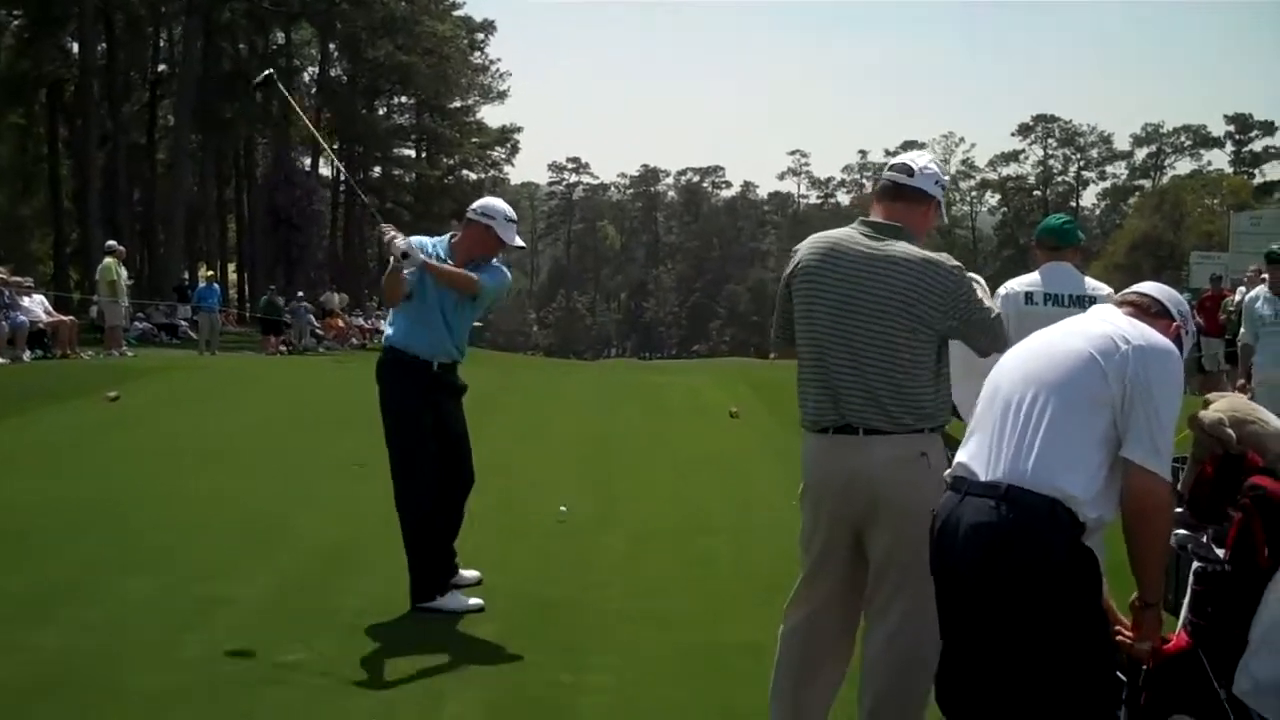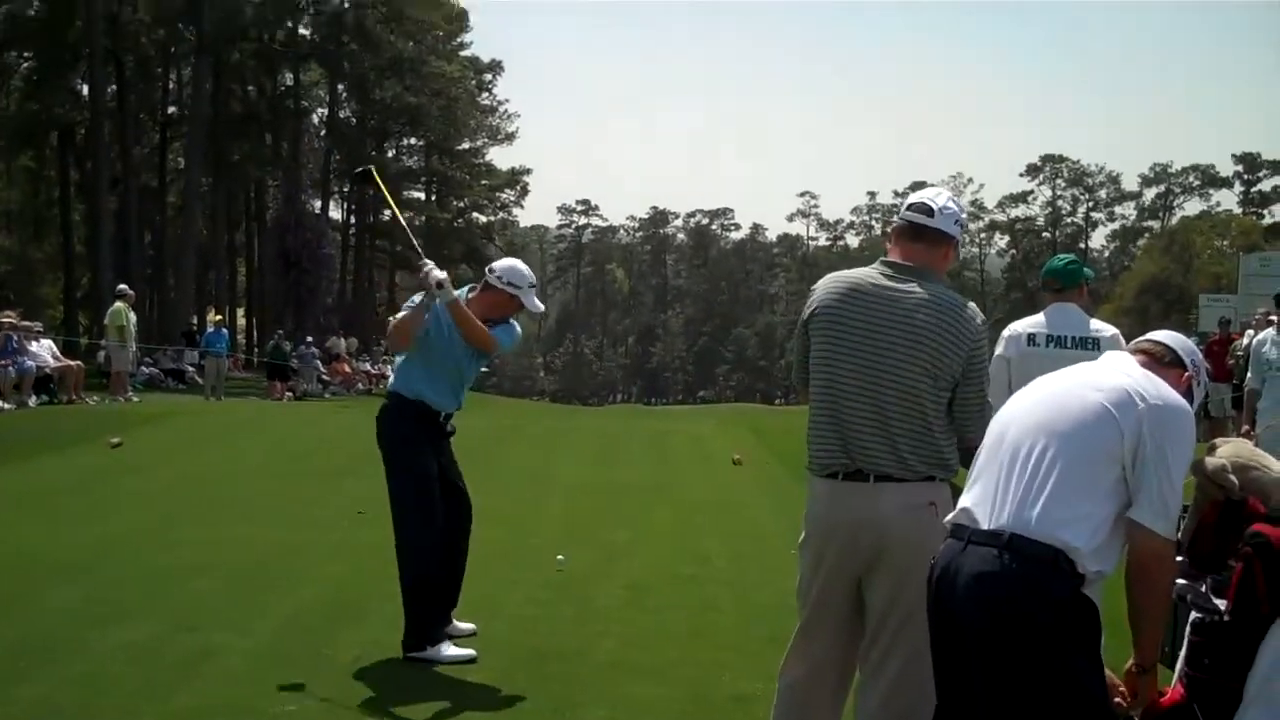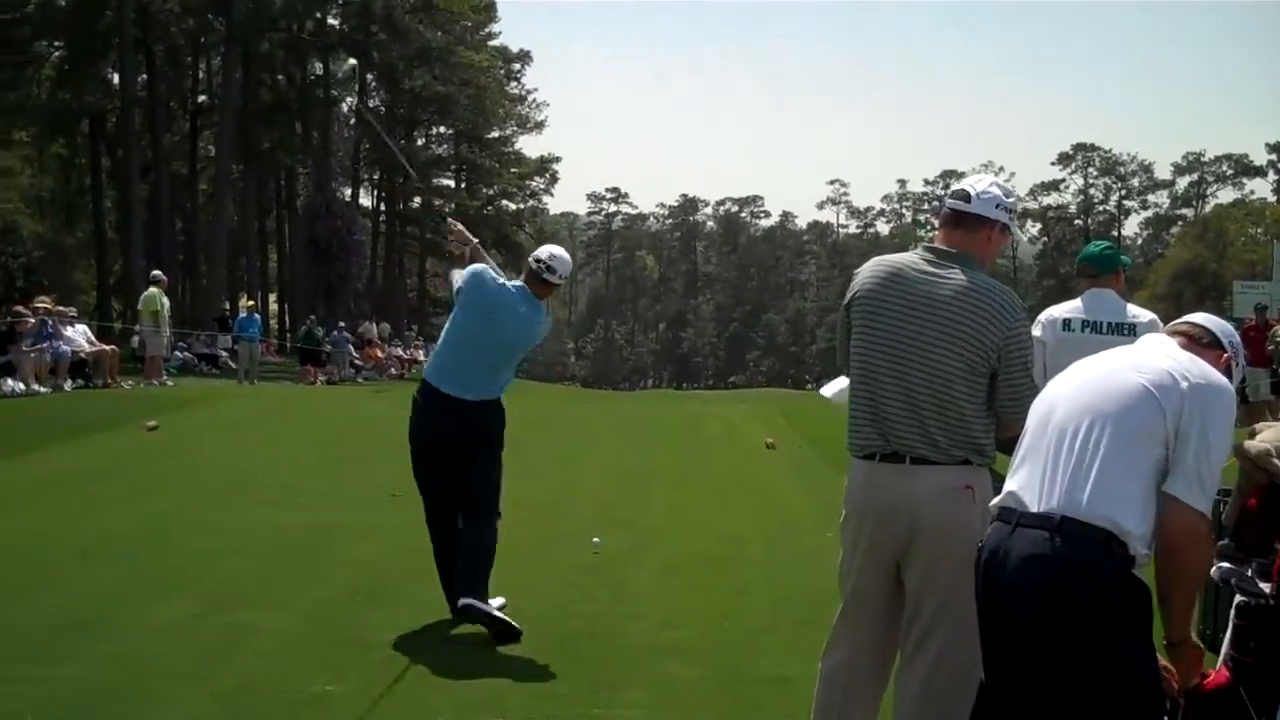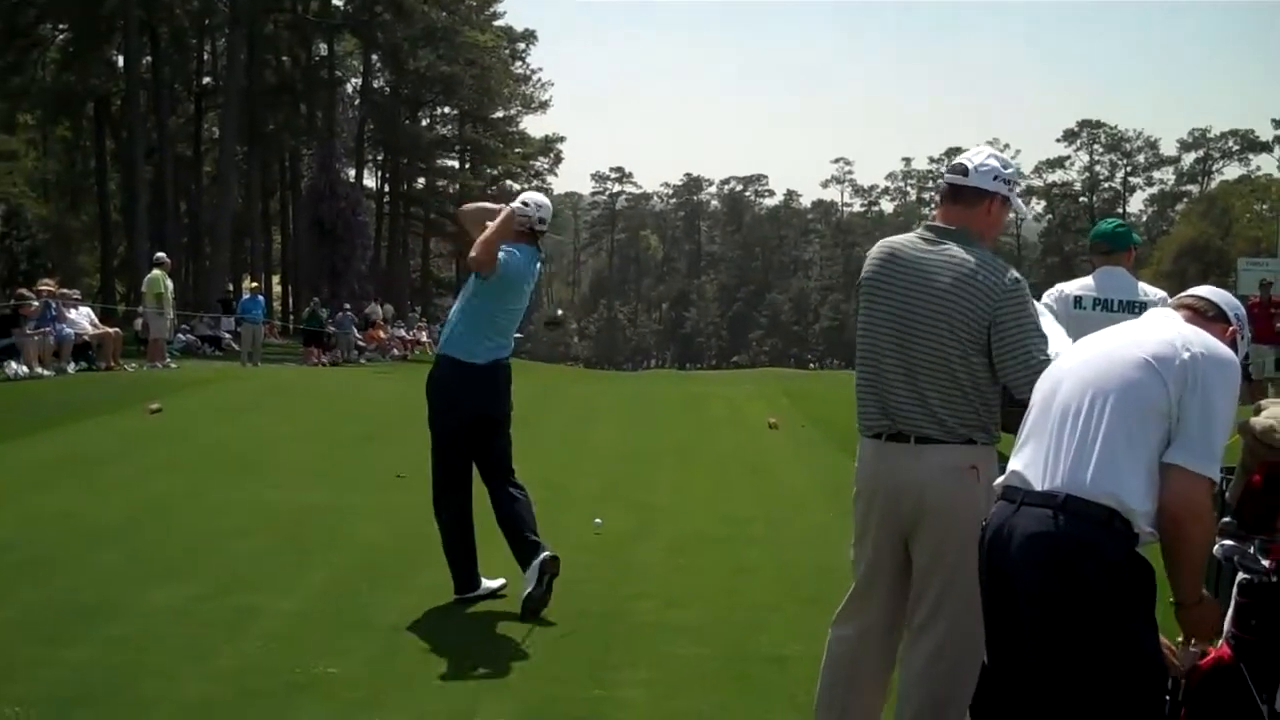
dt=0.4s
person 1, frame 1
left shoulder: (811, 253)
right shoulder: (941, 274)
left elbow: (784, 345)
right elbow: (995, 344)
right wrist: (976, 295)
left hip: (826, 455)
right hip: (906, 462)
left knee: (816, 605)
right knee: (903, 617)
person 1, frame 2
left shoulder: (827, 292)
right shoulder: (962, 318)
right elbow: (972, 434)
left hip: (832, 500)
right hip: (915, 508)
left knee: (815, 653)
right knee: (900, 666)
person 1, frame 3
left shoulder: (870, 276)
right shoulder: (1001, 306)
right elbow: (1016, 421)
left hip: (871, 481)
right hip: (952, 491)
left knee: (857, 634)
right knee: (940, 649)
person 1, frame 4
left shoulder: (880, 259)
right shoulder: (999, 282)
right elbow: (1033, 391)
left hip: (879, 460)
right hip: (957, 469)
left knee: (866, 613)
right knee: (946, 628)
person 2, frame 1
left shoulder: (497, 275)
right shoulder: (419, 246)
left elbow: (463, 283)
right elbow: (392, 297)
left wrist: (423, 262)
right wrist: (400, 259)
left hip: (445, 377)
right hip: (403, 372)
left knee: (457, 474)
right knee: (418, 480)
left ankle: (442, 567)
right ankle: (428, 588)
person 2, frame 2
left shoulder: (508, 331)
right shoulder: (433, 307)
left elbow: (482, 343)
right elbow: (395, 341)
left wrist: (451, 295)
right wrist: (429, 298)
left hip: (435, 426)
right hip: (406, 422)
left knee: (455, 520)
right knee: (423, 528)
left ankle: (436, 617)
right ankle: (422, 638)
person 2, frame 3
left shoulder: (480, 281)
right shoulder: (539, 325)
left wrist: (466, 242)
right wrist: (470, 240)
left hip: (431, 407)
right hip: (483, 420)
left knee: (441, 510)
right knee: (480, 513)
left ankle: (462, 598)
right ankle: (474, 598)
person 2, frame 4
left shoulder: (511, 259)
right shoulder: (526, 258)
left elbow: (478, 259)
right elbow: (466, 215)
left wrist: (505, 215)
right wrist: (502, 213)
left hip: (456, 378)
right hip: (493, 379)
left knee: (452, 486)
right knee: (501, 476)
left ankle: (467, 580)
right ankle: (534, 554)
person 3, frame 1
left shoulder: (1049, 337)
right shoulder: (1154, 350)
right elbow: (1146, 492)
left wrist: (1102, 610)
right wrist: (1149, 603)
left hip: (955, 521)
right hip: (1030, 538)
person 3, frame 2
left shoulder: (1049, 384)
right shoulder: (1165, 405)
right elbow: (1150, 553)
right wrist: (1146, 664)
left hip: (953, 569)
right hip: (1031, 589)
person 3, frame 3
left shoulder: (1088, 367)
right shoulder: (1207, 384)
right elbow: (1182, 532)
right wrist: (1179, 638)
left hip: (1000, 552)
right hip: (1079, 569)
person 3, frame 4
left shoulder: (1092, 342)
right shoulder: (1210, 356)
right elbow: (1184, 504)
right wrist: (1192, 601)
left hip: (1004, 529)
right hip: (1084, 548)
